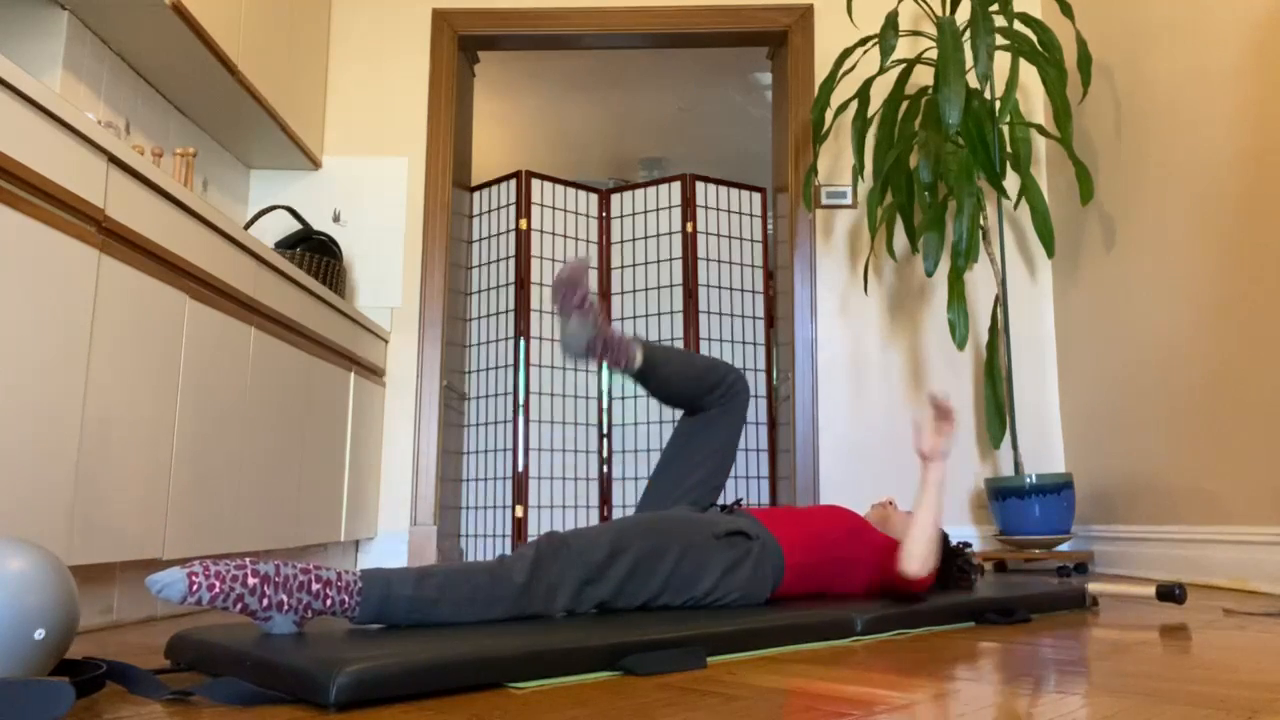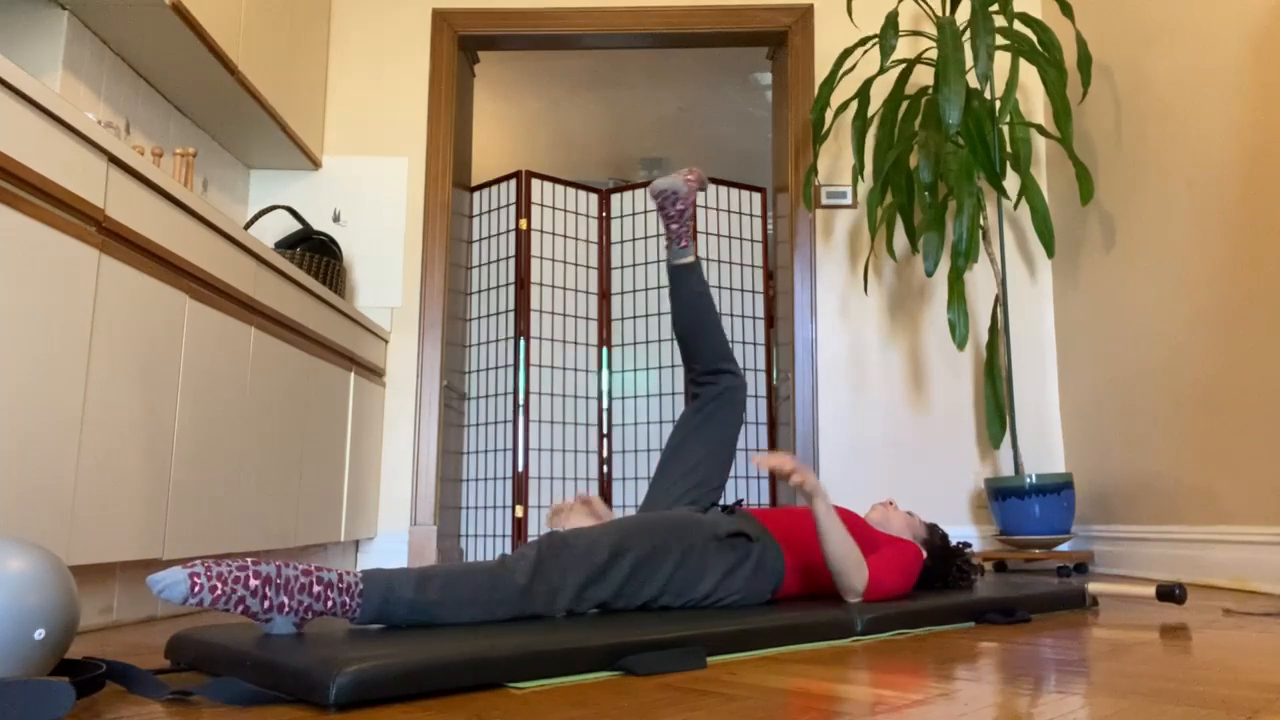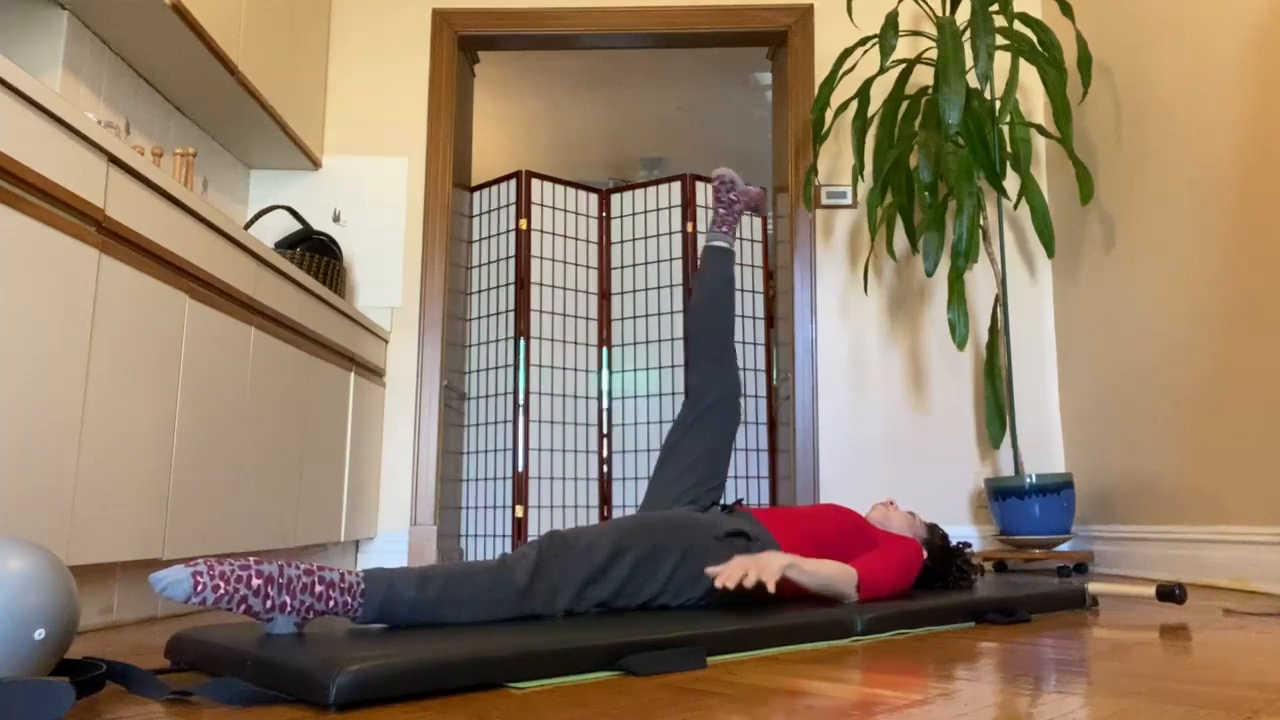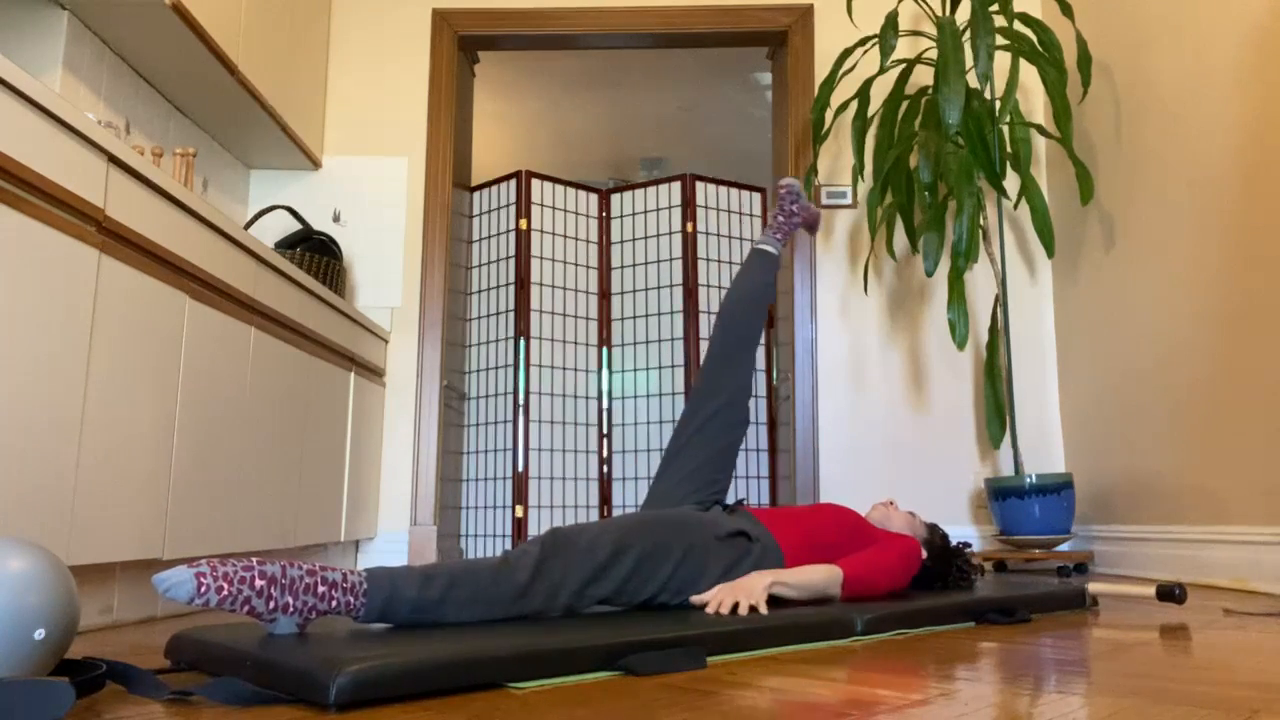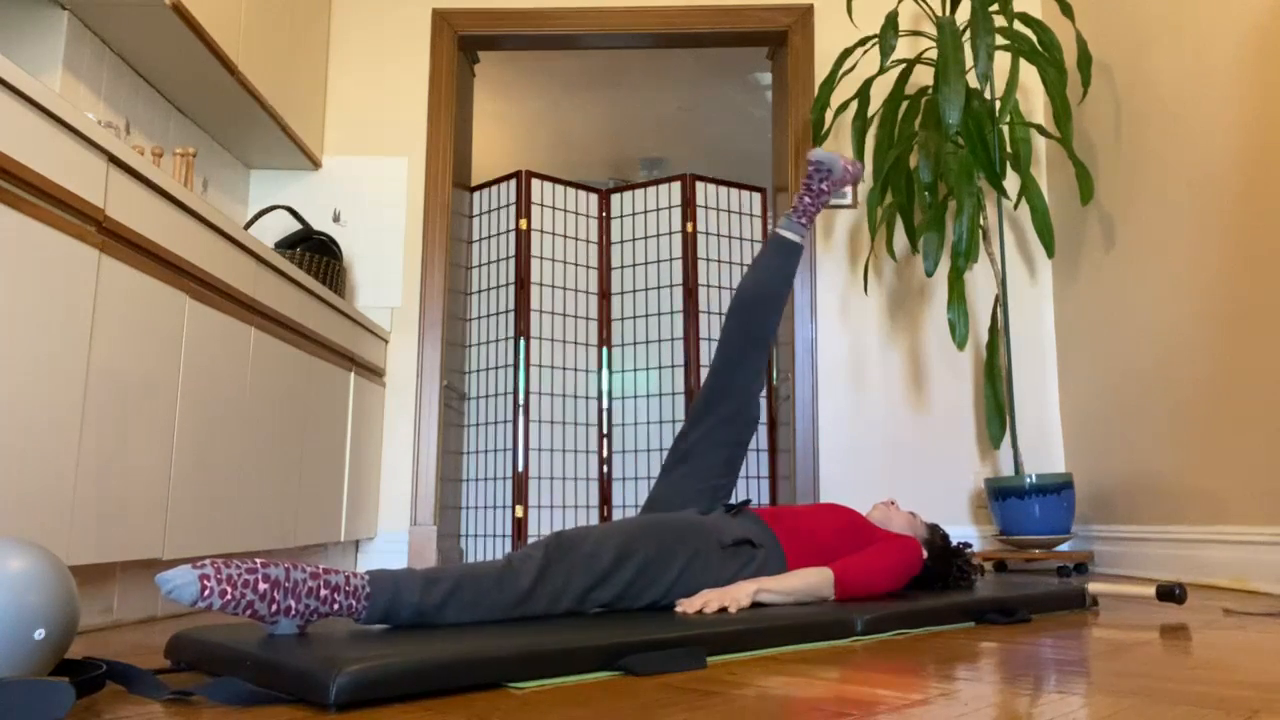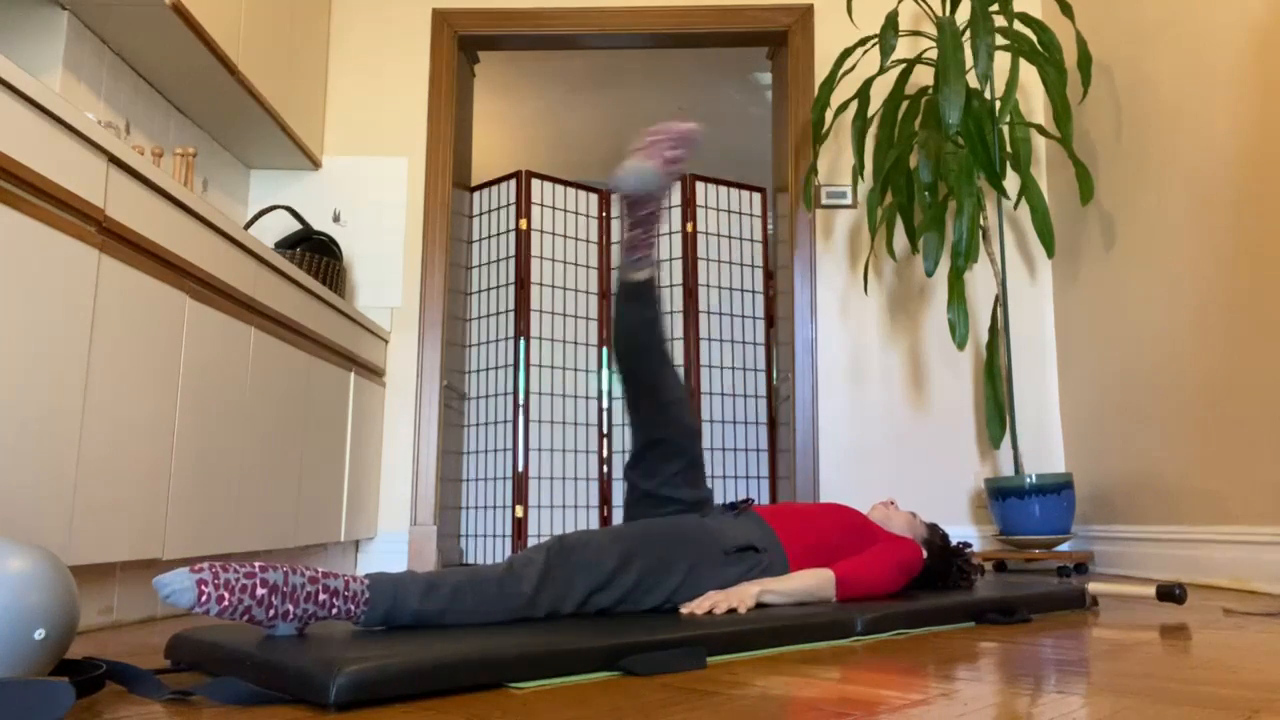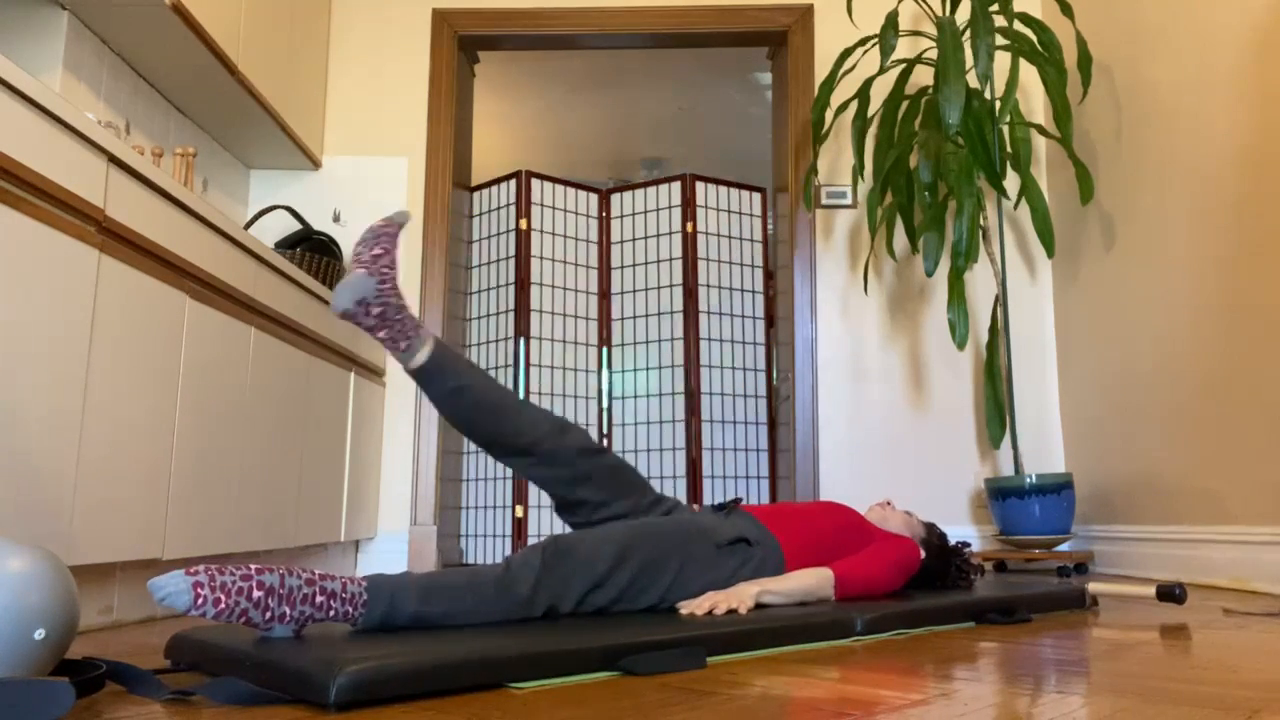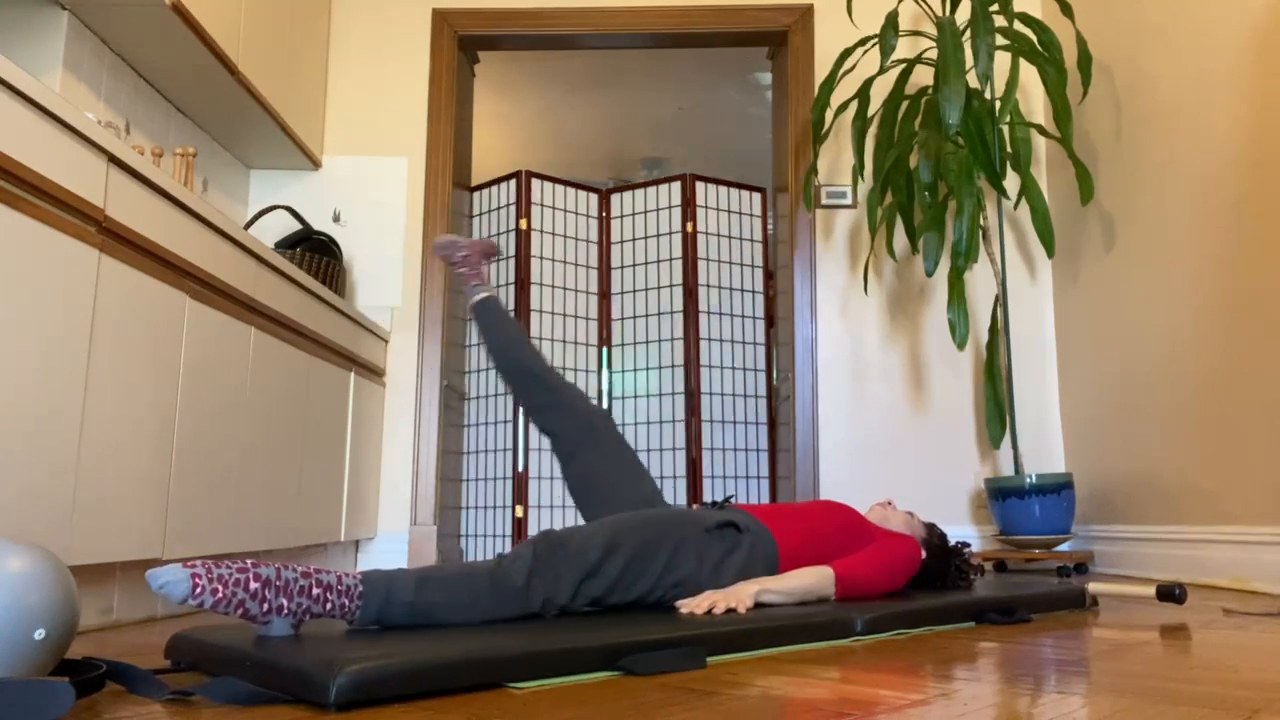
dt=0.3s
person 1, frame 1
left shoulder: (885, 560)
right shoulder: (846, 531)
left elbow: (921, 568)
left wrist: (936, 469)
left hip: (733, 559)
right hip: (704, 536)
left knee: (538, 582)
right knee: (725, 388)
left ankle: (312, 592)
right ankle: (606, 341)
person 1, frame 2
left shoulder: (897, 561)
right shoulder: (851, 530)
left elbow: (851, 586)
left wrist: (813, 491)
right wrist: (609, 520)
left hip: (735, 556)
right hip: (701, 533)
left knee: (539, 579)
right knee: (720, 383)
left ankle: (309, 592)
person 1, frame 3
left shoulder: (898, 557)
right shoulder: (853, 532)
left elbow: (849, 584)
left wrist: (780, 560)
left hip: (718, 557)
right hip: (700, 531)
left knee: (540, 578)
right knee: (714, 383)
left ankle: (311, 592)
person 1, frame 4
left shoulder: (896, 556)
right shoulder: (853, 531)
left elbow: (842, 580)
left wrist: (770, 579)
left hip: (724, 552)
right hip: (698, 526)
left knee: (541, 575)
right knee: (726, 373)
left ankle: (314, 590)
person 1, frame 5
left shoulder: (896, 557)
right shoulder: (859, 534)
left elbow: (839, 580)
left wrist: (756, 588)
left hip: (731, 555)
right hip: (702, 527)
left knee: (541, 578)
right knee: (736, 375)
left ankle: (324, 594)
person 1, frame 6
left shoulder: (901, 556)
right shoulder: (852, 526)
left elbow: (843, 581)
left wrist: (763, 589)
left hip: (733, 556)
right hip: (704, 526)
left knee: (553, 578)
right knee: (660, 409)
left ankle: (316, 594)
person 1, frame 7
left shoulder: (895, 556)
right shoulder: (854, 529)
left elbow: (844, 578)
left wrist: (760, 586)
left hip: (731, 556)
right hip: (703, 526)
left knee: (549, 575)
right knee: (569, 459)
left ankle: (313, 596)
right ankle: (399, 326)
person 1, frame 8
left shoulder: (896, 555)
right shoulder: (852, 529)
left elbow: (840, 579)
left wrist: (758, 587)
left hip: (723, 553)
right hip: (701, 530)
left knee: (541, 573)
right knee: (571, 416)
left ankle: (304, 593)
